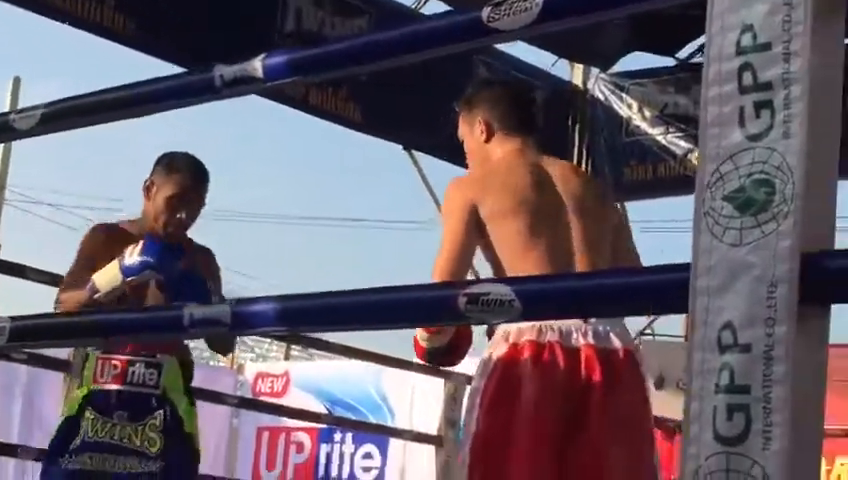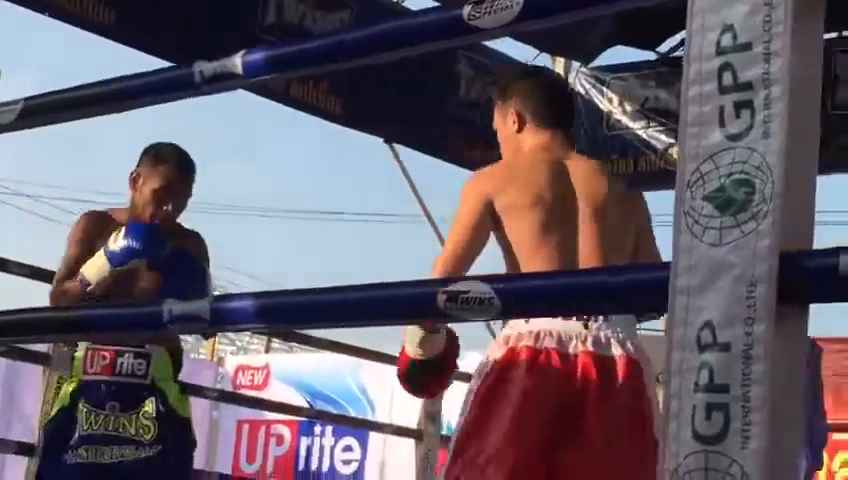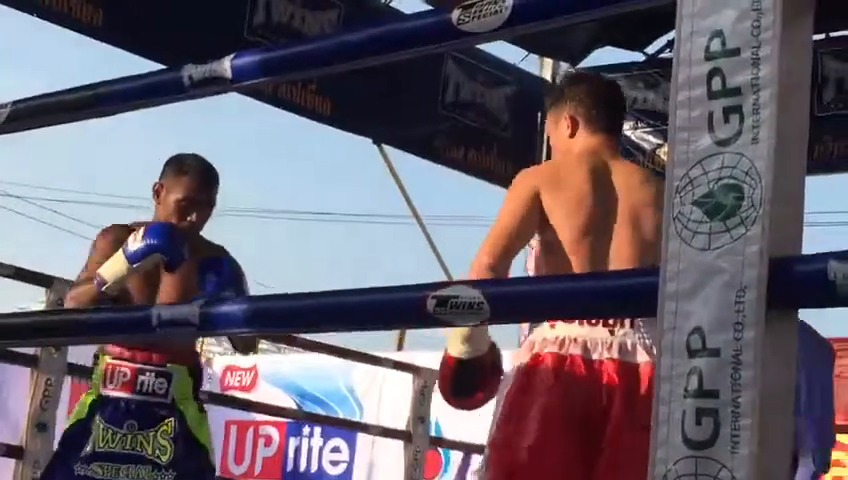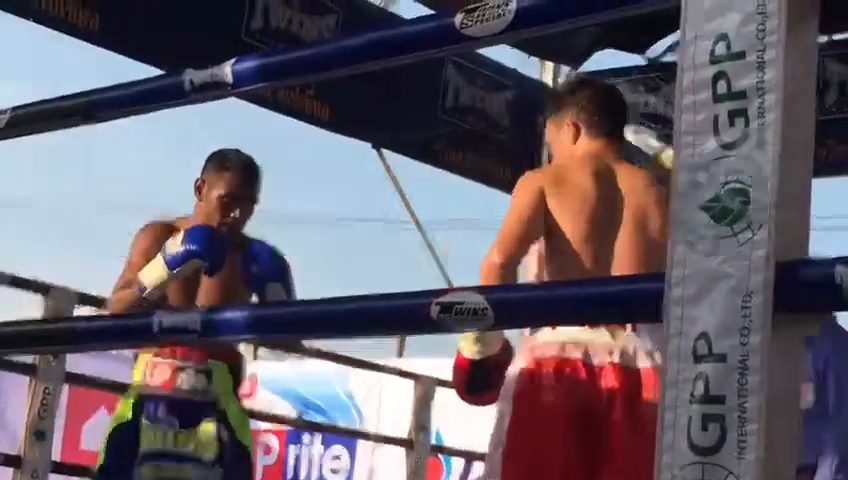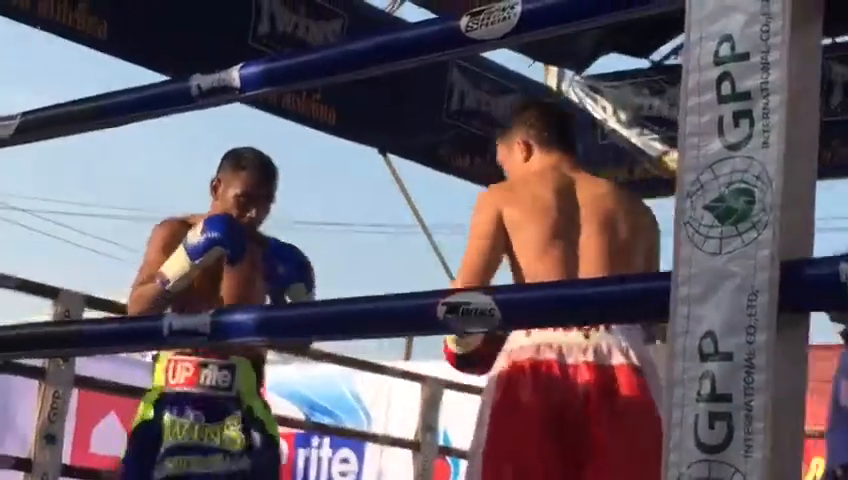
dt=0.2s
person 1, frame 1
left shoulder: (473, 188)
right shoulder: (592, 190)
left elbow: (445, 288)
left wrist: (432, 334)
left hip: (531, 354)
right hip: (611, 353)
person 1, frame 2
left shoulder: (496, 182)
right shoulder: (620, 192)
left elbow: (446, 274)
left wrist: (423, 340)
left hip: (532, 355)
right hip: (615, 360)
person 1, frame 3
left shoulder: (540, 180)
right shoulder: (662, 198)
left elbow: (489, 263)
left wrist: (468, 339)
left hip: (556, 359)
right hip: (637, 366)
person 1, frame 4
left shoulder: (544, 182)
right shoulder: (664, 204)
left elbow: (499, 263)
left wrist: (481, 342)
left hip: (557, 363)
right hip: (639, 371)
person 1, frame 5
left shoulder: (501, 198)
right shoulder: (635, 211)
left elbow: (466, 292)
left wrist: (463, 336)
left hip: (534, 369)
right hip: (618, 371)
person 2, frame 1
left shoulder: (201, 259)
right shoulder: (106, 238)
left elbow: (224, 346)
right elbow: (63, 308)
right wrist: (121, 272)
left hip: (164, 397)
right hip: (102, 391)
person 2, frame 2
left shoulder: (189, 246)
right shoulder: (95, 227)
right elbow: (58, 302)
left wrist: (197, 297)
right wrist: (108, 260)
left hip: (154, 382)
right hip: (94, 379)
person 2, frame 3
left shoulder: (213, 260)
right shoulder: (117, 239)
left elbow: (246, 344)
right elbow: (73, 307)
left wrist: (233, 301)
right wrist: (125, 261)
left hip: (173, 399)
right hip: (113, 394)
person 2, frame 4
left shoulder: (254, 256)
right shoulder: (157, 236)
right elbow: (117, 313)
left wrist: (277, 293)
right wrist: (165, 267)
left hip: (213, 400)
right hip: (153, 392)
person 2, frame 5
left shoulder: (271, 254)
right shoulder: (174, 234)
right elbow: (137, 312)
left wrist: (300, 297)
right wrist: (188, 258)
left hip: (238, 396)
right hip: (176, 391)
